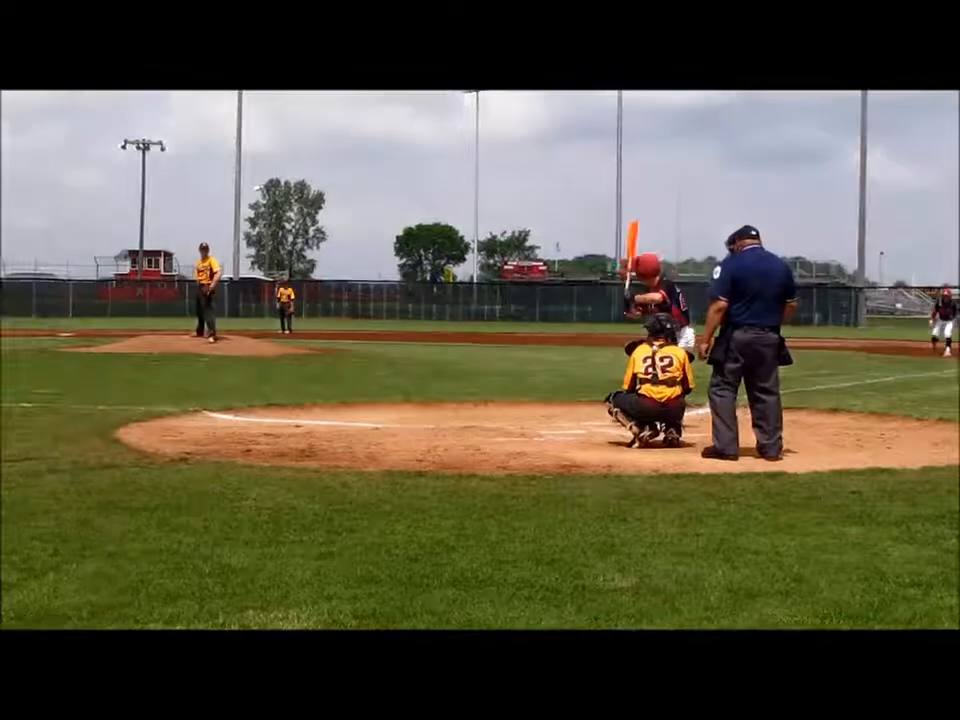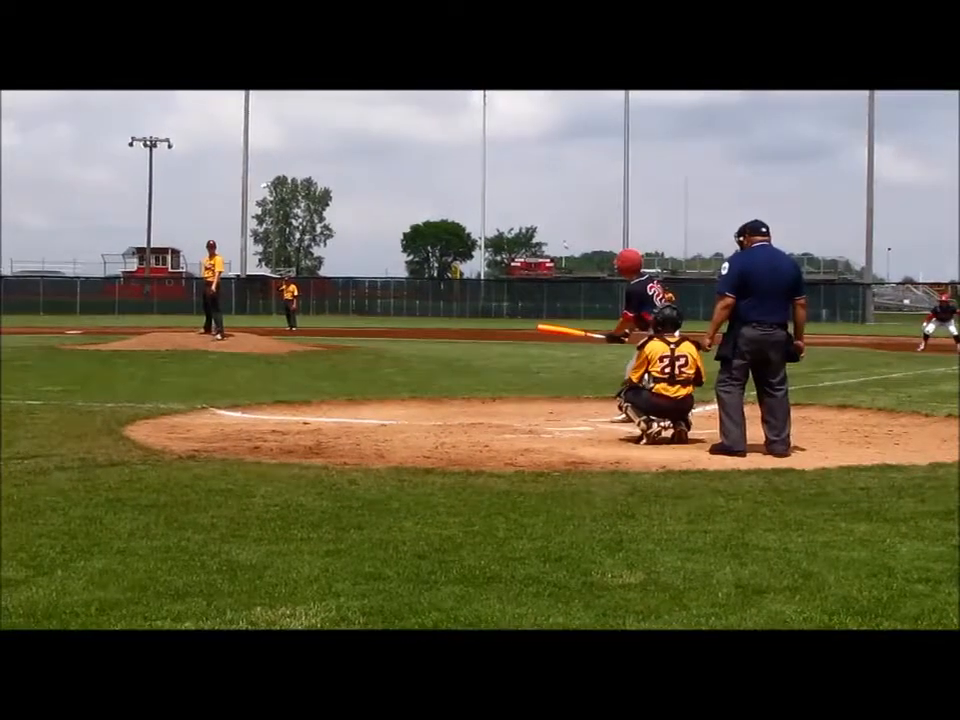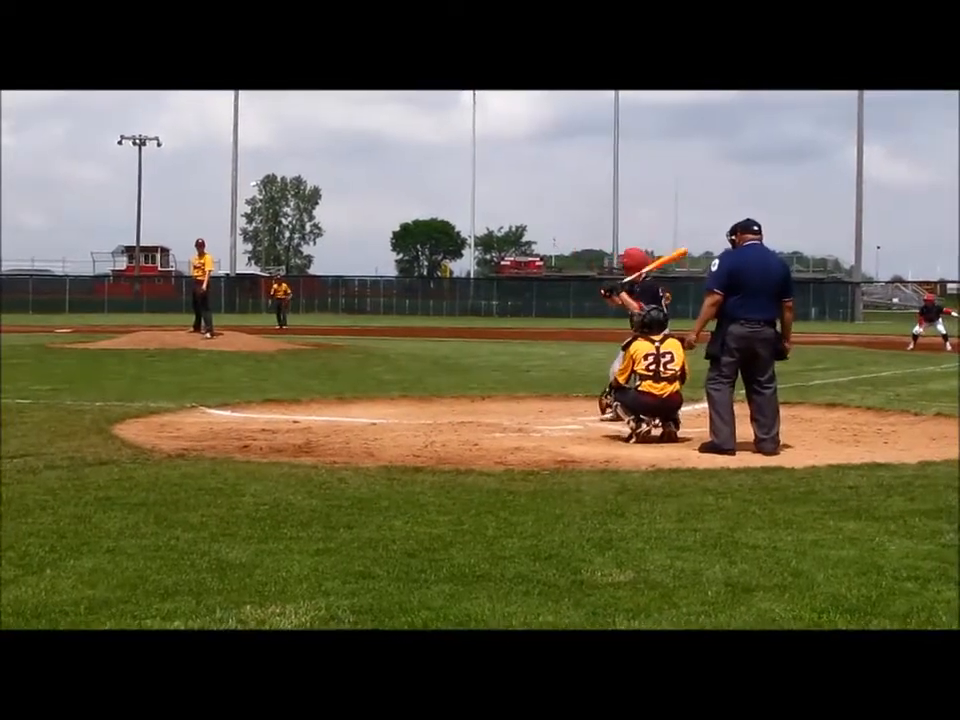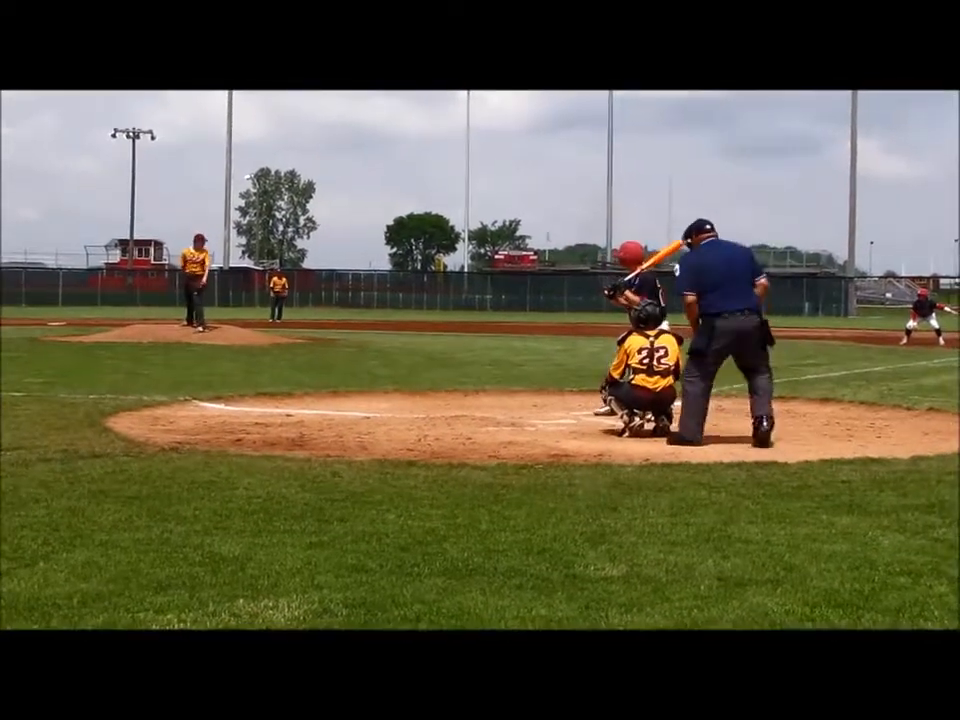
dt=1s
person 1, frame 1
left shoulder: (731, 263)
right shoulder: (781, 265)
left elbow: (719, 305)
right elbow: (791, 305)
left wrist: (706, 340)
left hip: (736, 337)
right hip: (768, 338)
left knee: (723, 389)
right knee: (768, 393)
left ankle: (726, 447)
right ankle: (771, 447)
person 1, frame 2
left shoulder: (738, 260)
right shoulder: (790, 263)
left elbow: (726, 302)
right elbow: (800, 304)
left wrist: (710, 335)
right wrist: (798, 337)
left hip: (744, 334)
right hip: (776, 335)
left knee: (729, 385)
right knee: (776, 389)
left ankle: (733, 443)
right ankle: (779, 444)
person 1, frame 3
left shoulder: (729, 258)
right shoulder: (780, 263)
left elbow: (714, 299)
right elbow: (787, 306)
left wrist: (695, 331)
right wrist: (786, 339)
left hip: (733, 332)
right hip: (765, 333)
left knee: (719, 384)
right knee: (765, 387)
left ankle: (723, 441)
right ankle: (768, 441)
person 1, frame 4
left shoulder: (691, 259)
right shoulder: (742, 251)
left elbow: (690, 300)
right elbow: (762, 284)
left wrist: (696, 329)
right wrist: (751, 311)
left hip: (716, 325)
right hip: (750, 322)
left knee: (696, 377)
right knee: (760, 371)
left ankle: (690, 433)
right ankle: (763, 418)
